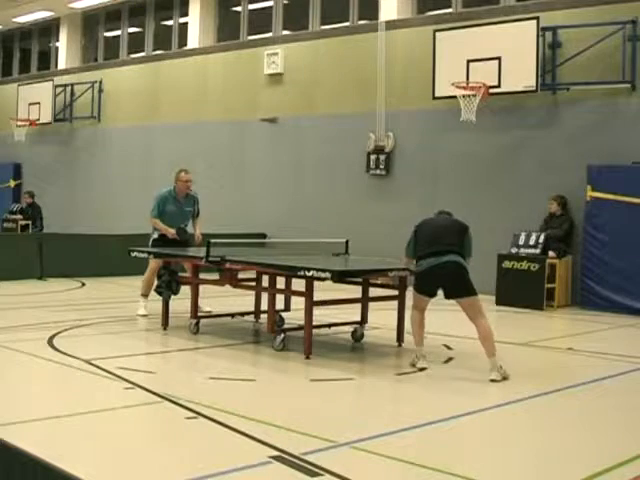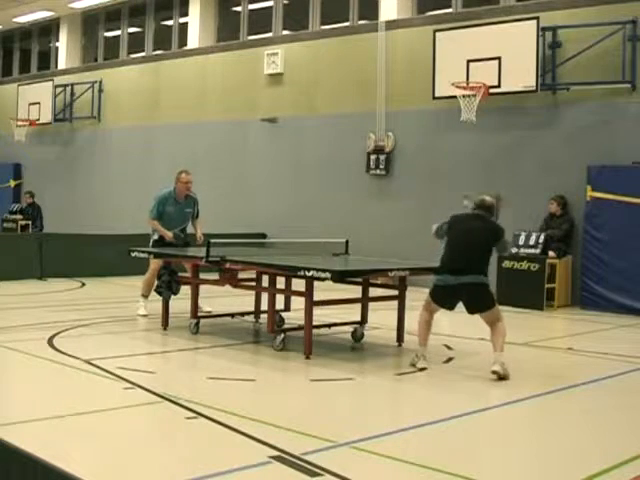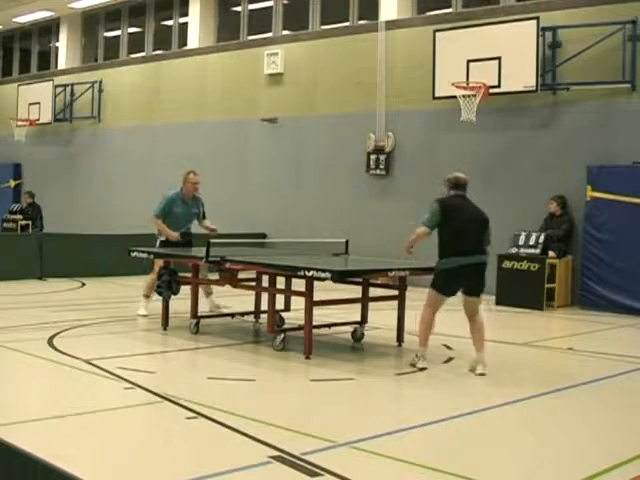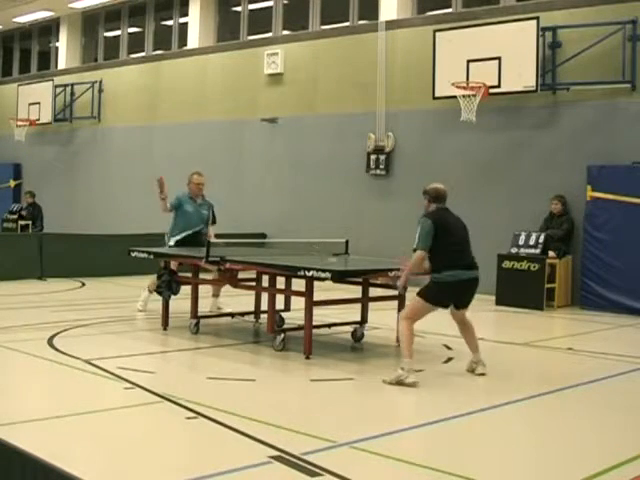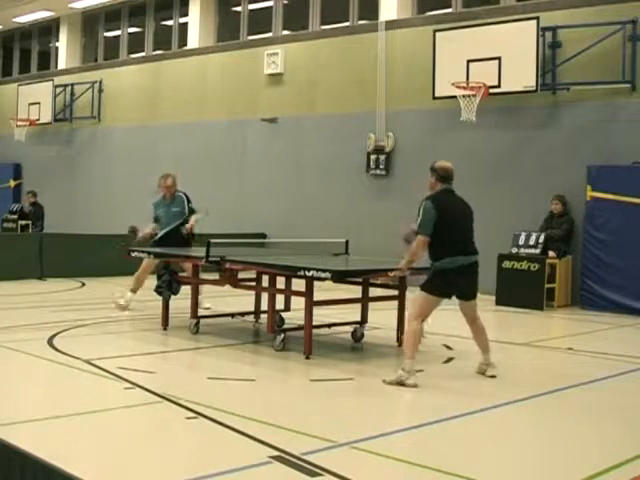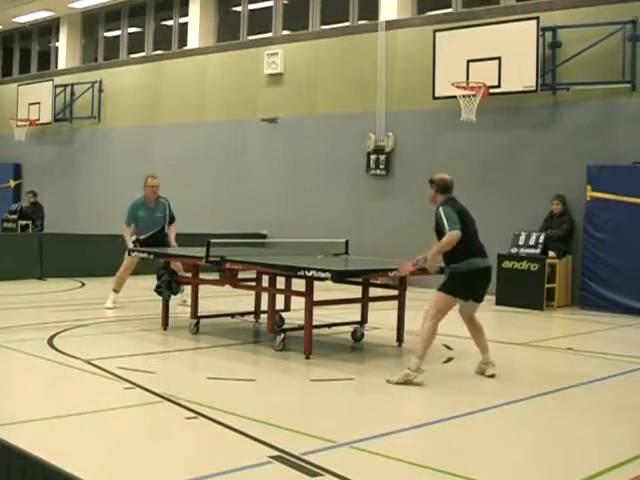
dt=0.7s
person 1, frame 1
left shoulder: (421, 225)
right shoulder: (461, 226)
left elbow: (408, 259)
right elbow: (466, 258)
left wrist: (419, 268)
left hip: (426, 268)
right hip: (454, 267)
left knee: (417, 309)
right knee: (478, 318)
left ankle: (419, 357)
right ankle: (495, 367)
person 1, frame 2
left shoulder: (455, 219)
right shoulder: (495, 228)
left elbow: (437, 233)
right elbow: (503, 250)
left wrist: (438, 226)
left hip: (446, 280)
right hip: (476, 283)
left knee: (427, 310)
right knee: (496, 322)
left ankle: (421, 357)
right ankle: (499, 362)
person 1, frame 3
left shoulder: (442, 203)
right shoulder: (479, 213)
left elbow: (424, 230)
right elbow: (485, 246)
left wrist: (410, 243)
left hip: (450, 265)
right hip: (477, 264)
left knee: (430, 308)
right knee: (473, 313)
left ankle: (421, 356)
right ankle: (480, 361)
person 1, frame 4
left shoulder: (429, 219)
right shoulder: (458, 221)
left elbow: (421, 254)
left wrist: (404, 276)
right wrist: (431, 266)
left hip: (447, 280)
right hip: (471, 278)
left knee: (405, 318)
right knee: (460, 317)
left ankle: (407, 370)
right ankle: (478, 362)
person 1, frame 5
left shoulder: (431, 202)
right shoulder: (464, 205)
left elbow: (421, 239)
left wrist: (406, 260)
right wrist: (426, 247)
left hip: (445, 270)
right hip: (469, 266)
left knee: (415, 317)
right knee: (472, 316)
left ankle: (407, 371)
right ankle: (487, 363)
person 1, frame 6
left shoulder: (444, 208)
right shoulder: (458, 208)
left elbow: (454, 235)
left wrist: (433, 255)
right wrist: (428, 256)
left hip: (465, 271)
right hip: (482, 270)
left knee: (431, 317)
right knee: (468, 315)
left ankle: (414, 370)
right ankle: (487, 363)
person 2, frame 1
left shoulder: (193, 198)
right shoulder: (163, 196)
left elbow: (195, 217)
right elbow: (153, 219)
left wrist: (197, 230)
right wrist: (167, 230)
left hip: (181, 236)
right hip: (161, 236)
left knee: (193, 267)
right knee: (153, 267)
right ankle: (143, 303)
person 2, frame 2
left shoulder: (193, 199)
right shoulder: (163, 197)
left elbow: (195, 218)
right elbow: (152, 220)
left wrist: (198, 230)
right wrist: (165, 233)
left hip: (180, 237)
right hip: (161, 237)
right knee: (155, 268)
right ankle: (143, 303)
person 2, frame 3
left shoulder: (198, 200)
right shoulder: (171, 198)
left elbow: (202, 220)
right elbow: (156, 218)
left wrist: (210, 227)
right wrist: (170, 234)
left hip: (184, 239)
right hip: (166, 240)
left knee: (202, 267)
right knee: (158, 270)
left ankle: (211, 302)
right ankle: (144, 304)
person 2, frame 4
left shoulder: (208, 205)
right shoulder: (181, 198)
left elbow: (210, 225)
right elbow: (167, 209)
left wrist: (212, 238)
right wrist: (163, 198)
left hip: (197, 244)
right hip: (177, 242)
left ankle: (215, 304)
right ankle: (146, 296)
person 2, frame 5
left shoulder: (182, 198)
right shoulder: (158, 204)
left elbow: (194, 216)
right elbow: (156, 225)
left wrist: (190, 224)
right wrist: (144, 233)
left hip: (182, 242)
right hip: (163, 241)
right knee: (145, 267)
right ankle: (127, 299)
person 2, frame 6
left shoulder: (164, 203)
right shoulder: (135, 204)
left elbow: (171, 225)
right elbow: (127, 226)
left wrist: (172, 242)
right wrist: (129, 243)
left hip: (160, 240)
right hip: (139, 240)
left knee: (178, 267)
right knee: (126, 267)
left ankle: (182, 297)
right ankle: (112, 298)
